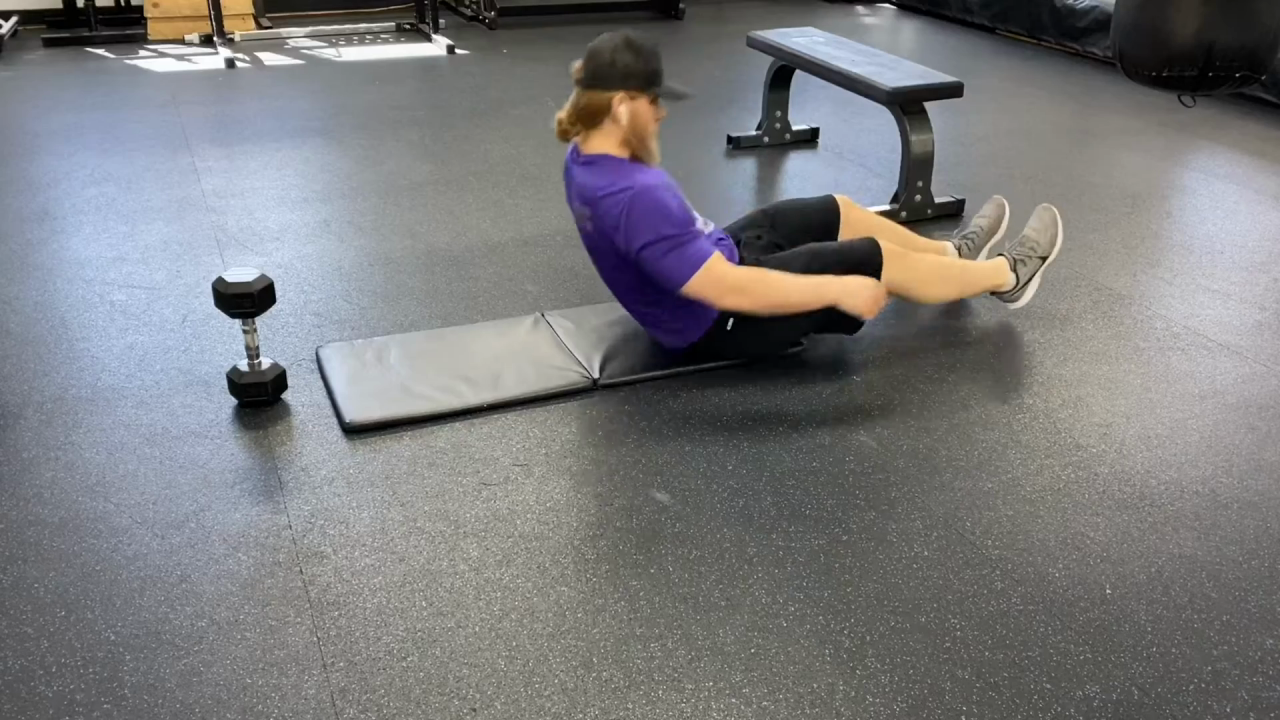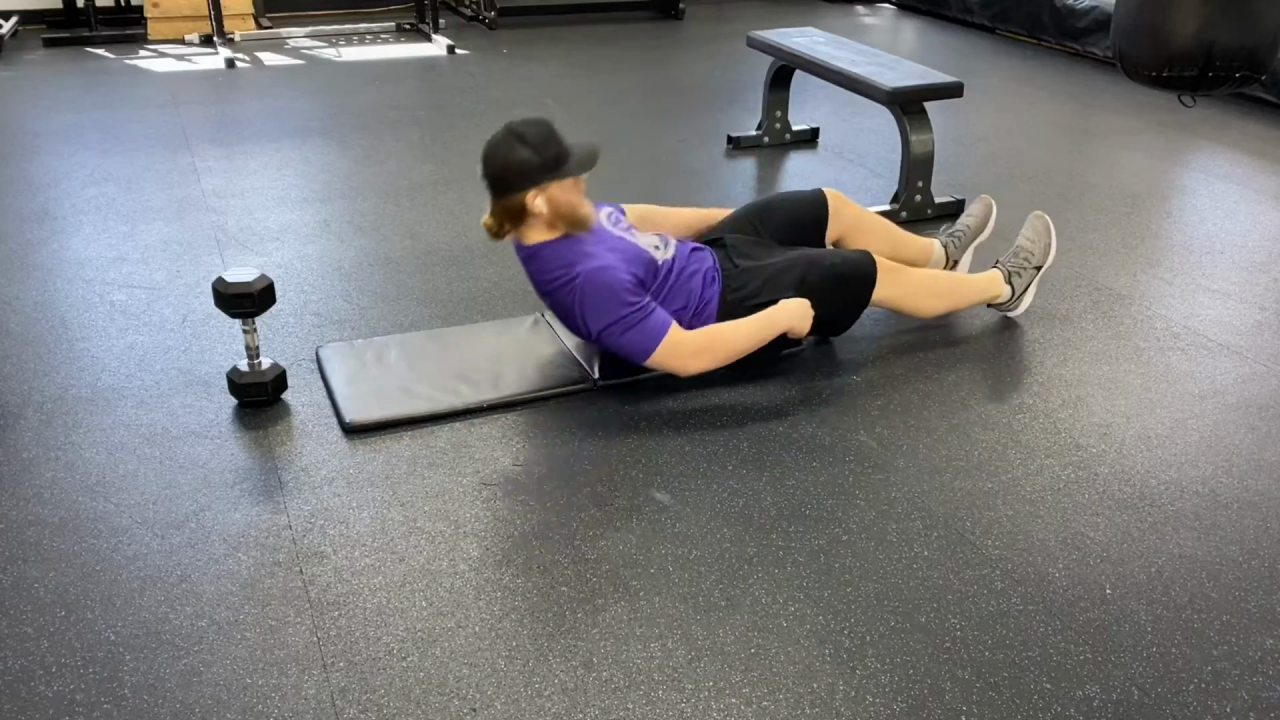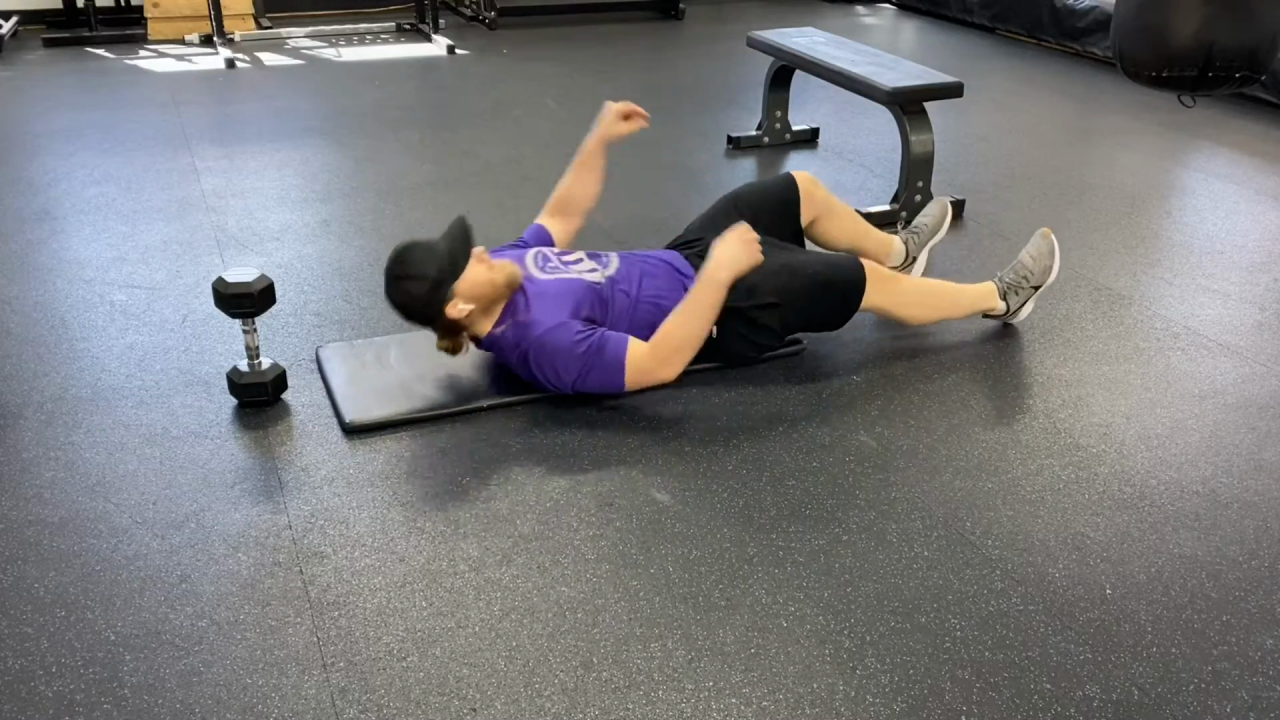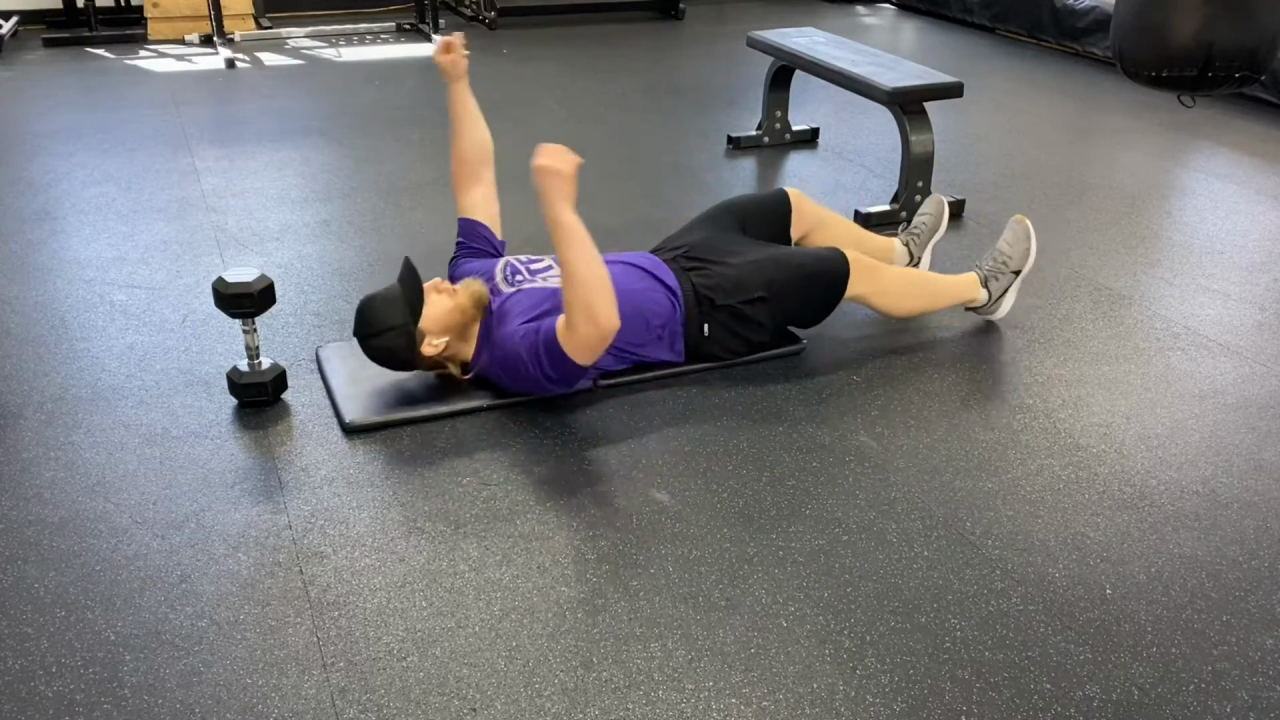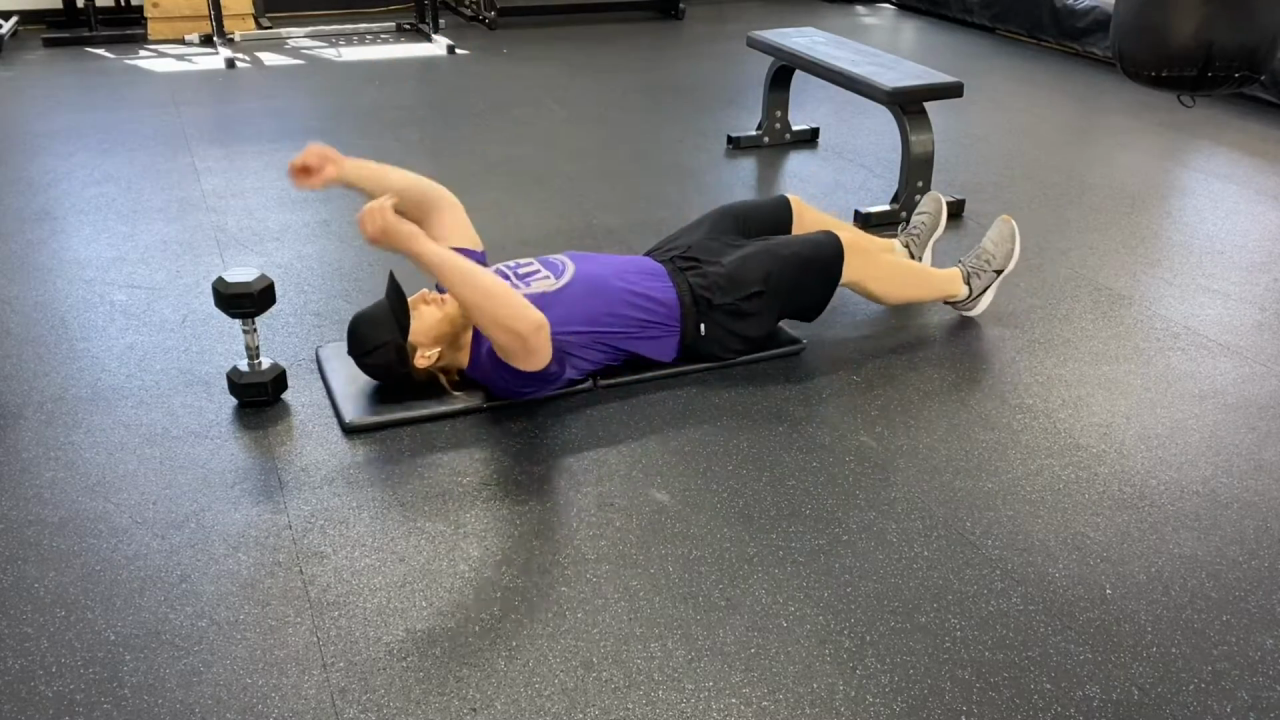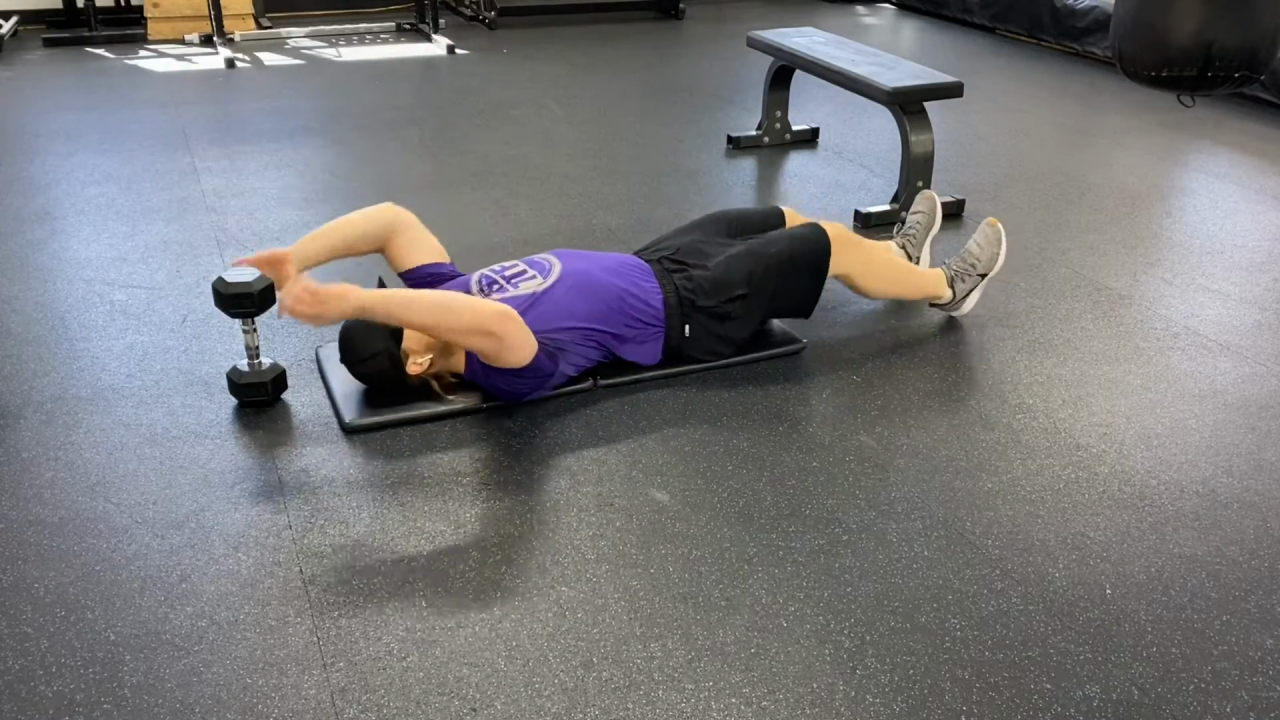
dt=0.3s
person 1, frame 1
left shoulder: (588, 155)
right shoulder: (635, 199)
right elbow: (729, 291)
right wrist: (838, 290)
right hip: (717, 322)
left knee: (842, 210)
right knee: (873, 259)
left ankle: (951, 253)
right ankle: (1006, 276)
person 1, frame 2
left shoulder: (562, 218)
right shoulder: (588, 279)
right elbow: (687, 355)
left wrist: (716, 219)
right wrist: (780, 313)
left hip: (708, 259)
right hip: (724, 293)
left knee: (833, 209)
right knee: (877, 275)
left ankle: (941, 256)
right ankle: (1002, 286)
person 1, frame 3
left shoulder: (505, 267)
right shoulder: (542, 342)
left elbow: (564, 214)
right elbow: (658, 363)
left wrist: (598, 139)
right wrist: (722, 270)
left hip: (678, 259)
right hip: (711, 317)
left knee: (801, 191)
right knee: (868, 283)
left ankle: (897, 250)
right ankle: (996, 298)
person 1, frame 4
left shoulder: (474, 274)
right shoulder: (518, 357)
left elbow: (478, 178)
right elbow: (599, 324)
left wrist: (456, 83)
right wrist: (558, 204)
left hip: (667, 269)
right hip: (701, 314)
left knee: (791, 204)
right knee: (849, 269)
left ankle: (902, 249)
right ankle: (978, 289)
person 1, frame 5
left shoulder: (460, 294)
right shoulder: (500, 360)
left elbow: (438, 199)
right elbow: (528, 325)
left wrist: (342, 167)
right wrist: (407, 244)
left hip: (654, 273)
right hip: (693, 314)
left knee: (789, 211)
right knee: (838, 253)
left ankle: (900, 252)
right ankle: (960, 287)
person 1, frame 6
left shoulder: (447, 297)
right shoulder: (500, 371)
left elbow: (393, 221)
right elbow: (495, 321)
left wrist: (297, 257)
right wrist: (348, 301)
left hip: (652, 269)
right hip: (691, 315)
left knee: (781, 219)
right knee: (829, 241)
left ankle: (899, 254)
right ankle: (944, 286)
